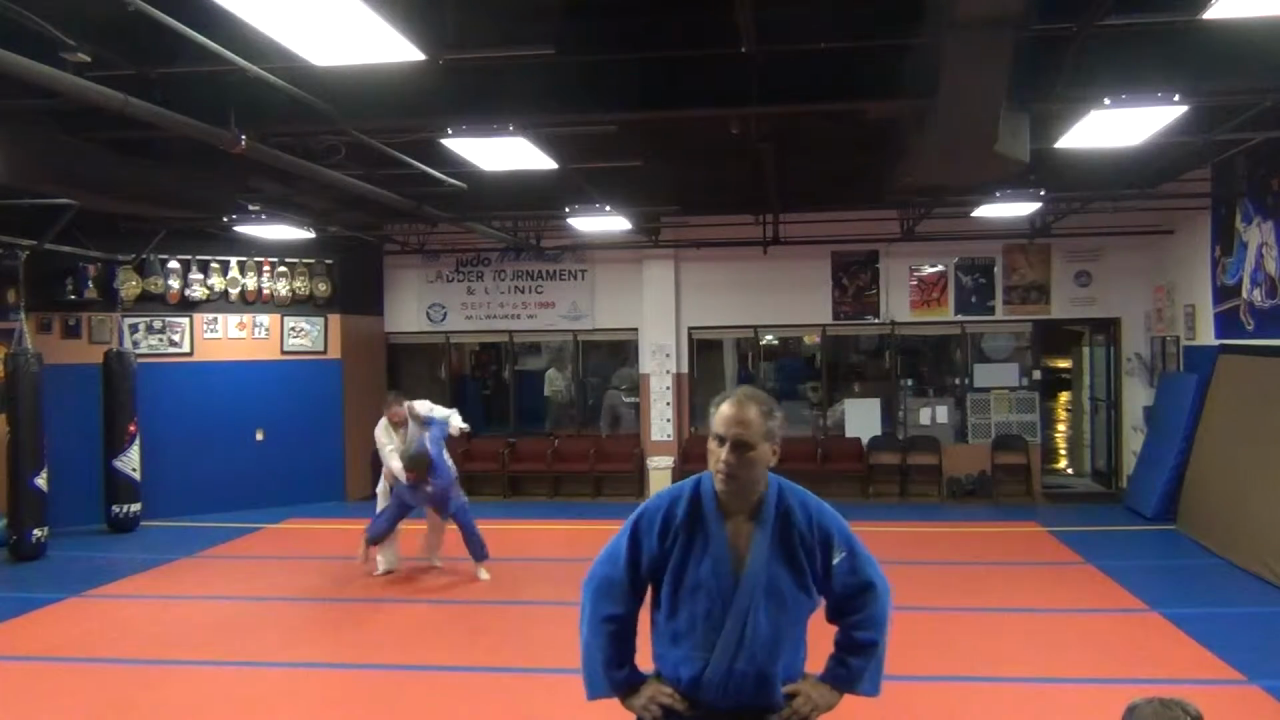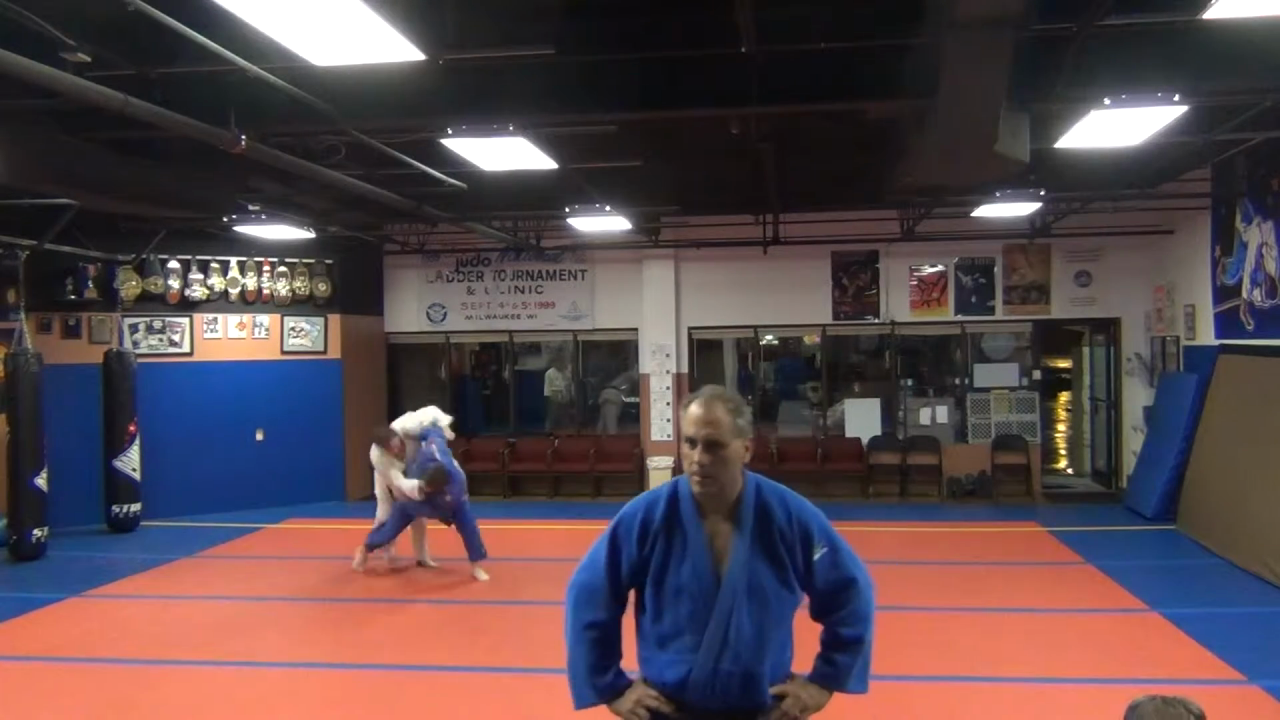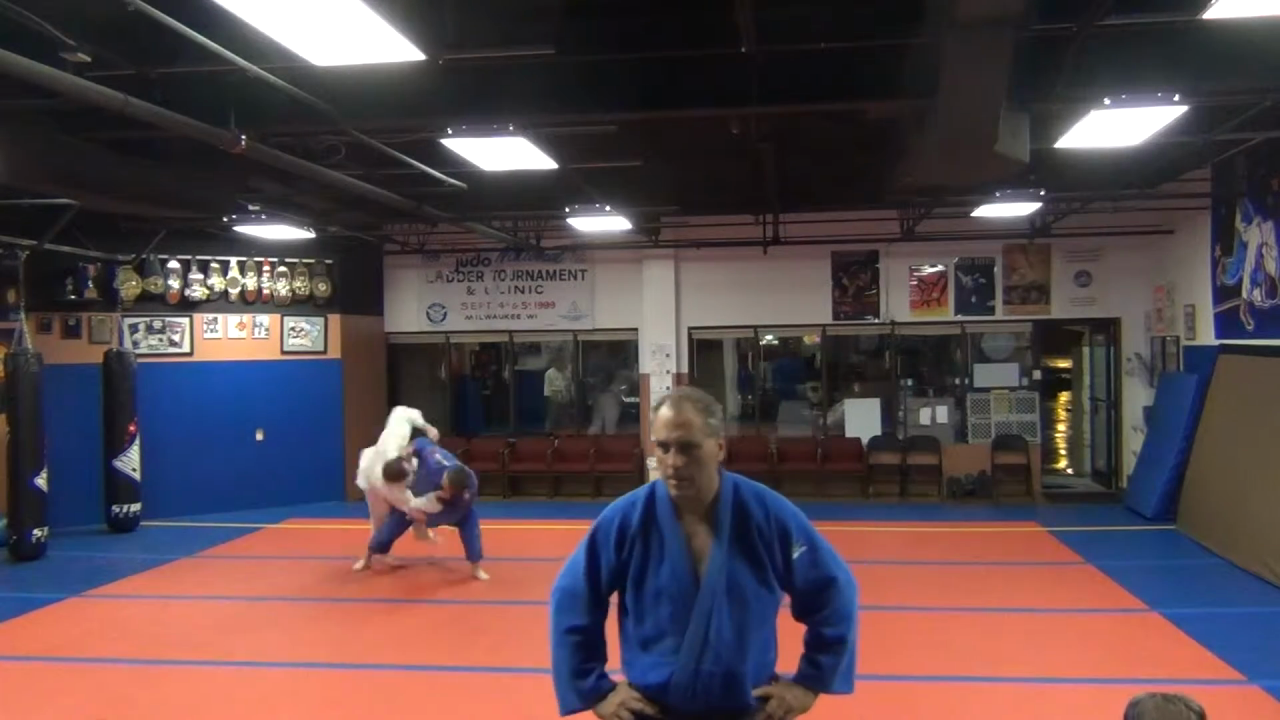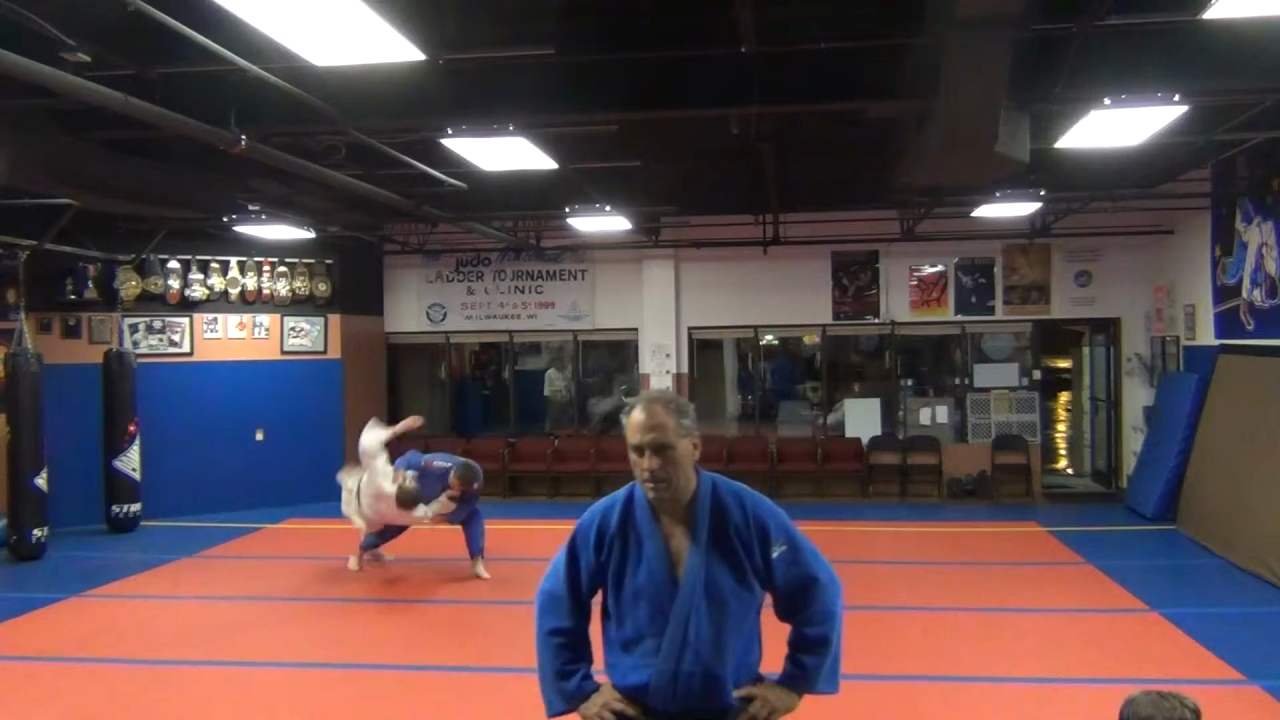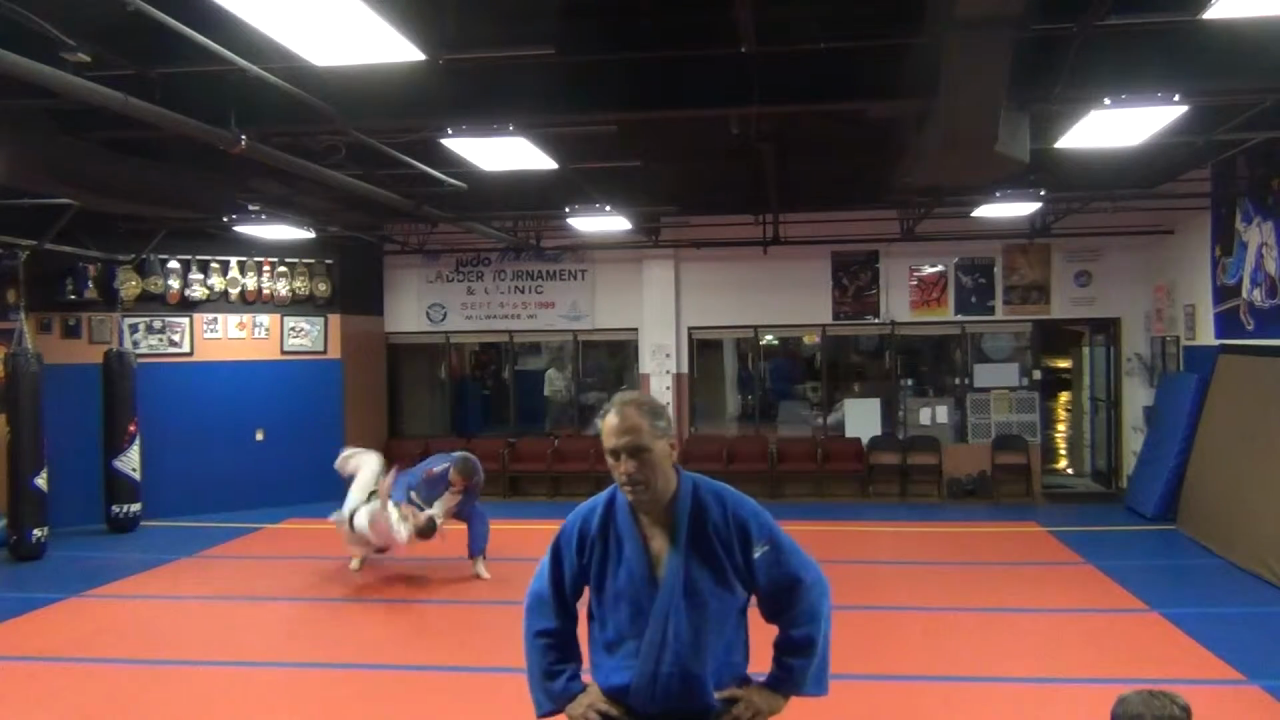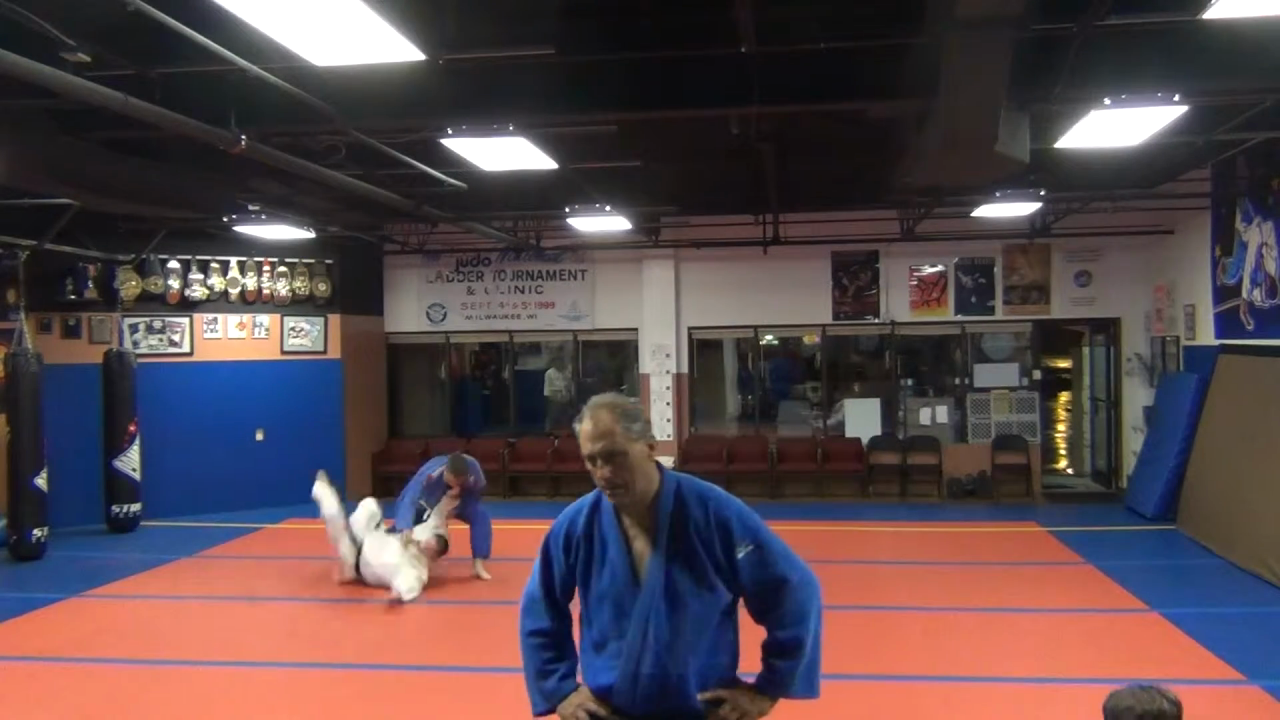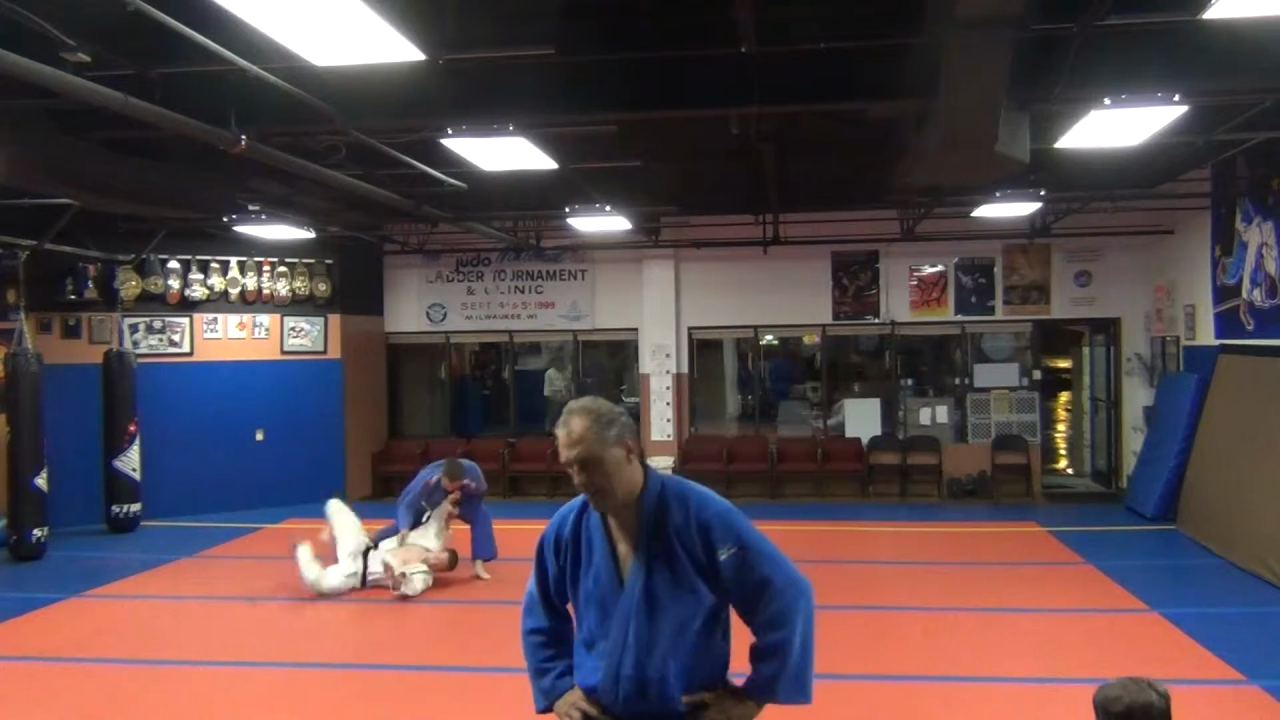
dt=0.1s
person 1, frame 1
left shoulder: (810, 519)
right shoulder: (664, 514)
left elbow: (867, 596)
right elbow: (604, 592)
left wrist: (836, 682)
right wrist: (625, 684)
person 1, frame 2
left shoulder: (790, 515)
right shoulder: (645, 517)
left elbow: (851, 592)
right elbow: (588, 599)
left wrist: (825, 680)
right wrist: (612, 689)
person 1, frame 3
left shoulder: (768, 515)
right shoulder: (623, 521)
left elbow: (833, 592)
right elbow: (570, 603)
left wrist: (810, 682)
right wrist: (595, 692)
person 1, frame 4
left shoulder: (749, 513)
right shoulder: (604, 522)
left elbow: (818, 591)
right elbow: (555, 608)
left wrist: (794, 684)
right wrist: (581, 692)
person 1, frame 5
left shoulder: (730, 514)
right shoulder: (587, 525)
left elbow: (805, 592)
right elbow: (544, 609)
left wrist: (781, 687)
right wrist: (567, 692)
person 1, frame 6
left shoulder: (716, 512)
right shoulder: (575, 526)
left elbow: (796, 593)
right elbow: (539, 616)
left wrist: (768, 688)
right wrist: (560, 691)
person 1, frame 7
left shoulder: (701, 514)
right shoulder: (567, 528)
left elbow: (785, 596)
right elbow: (540, 614)
left wrist: (756, 693)
right wrist: (558, 689)
